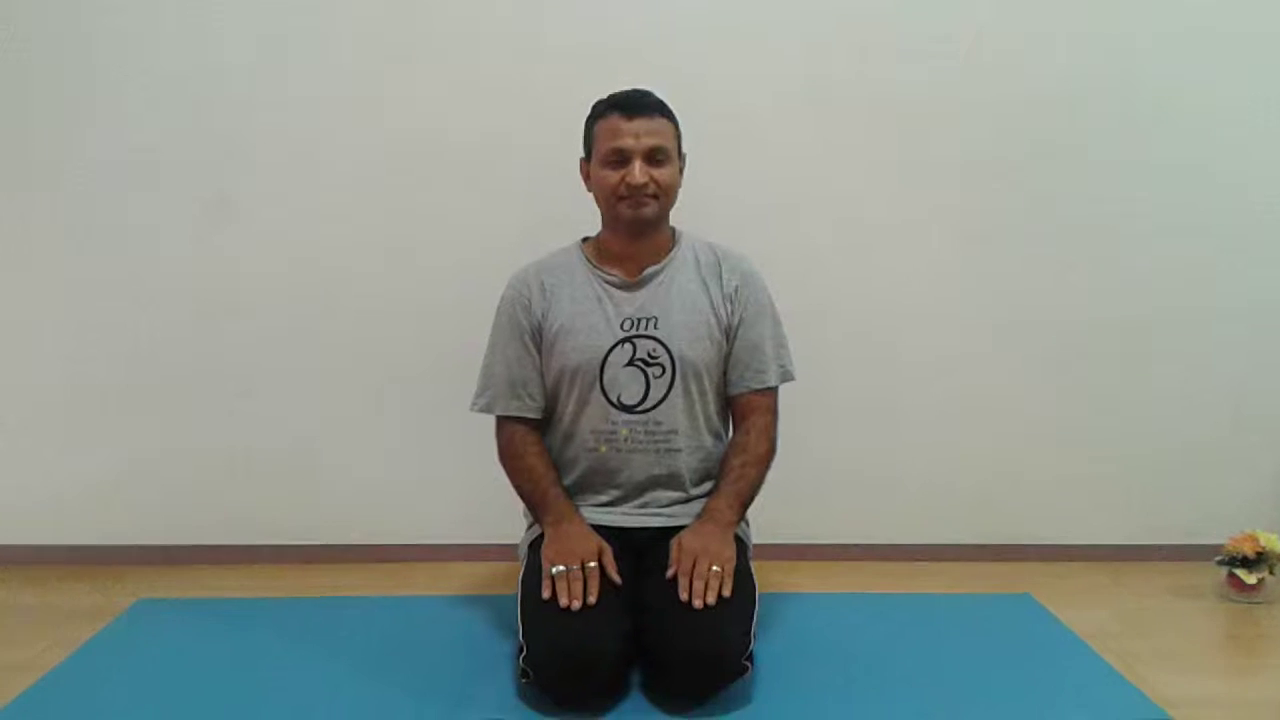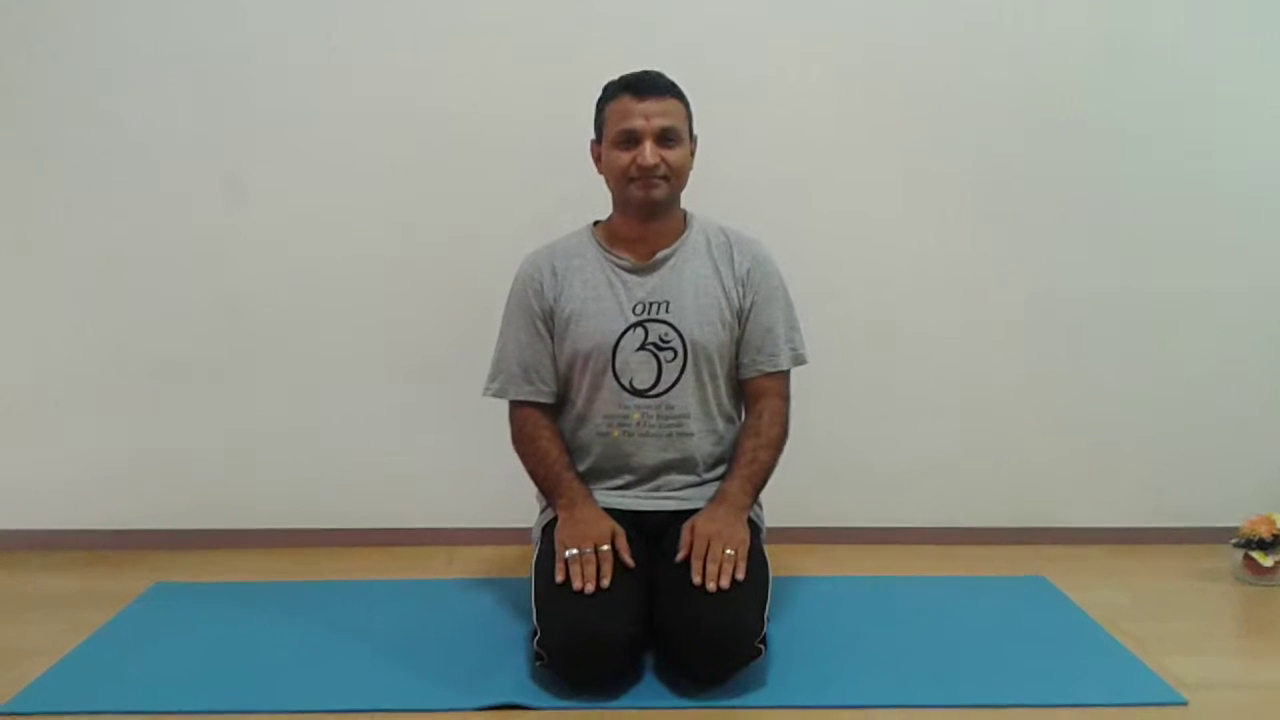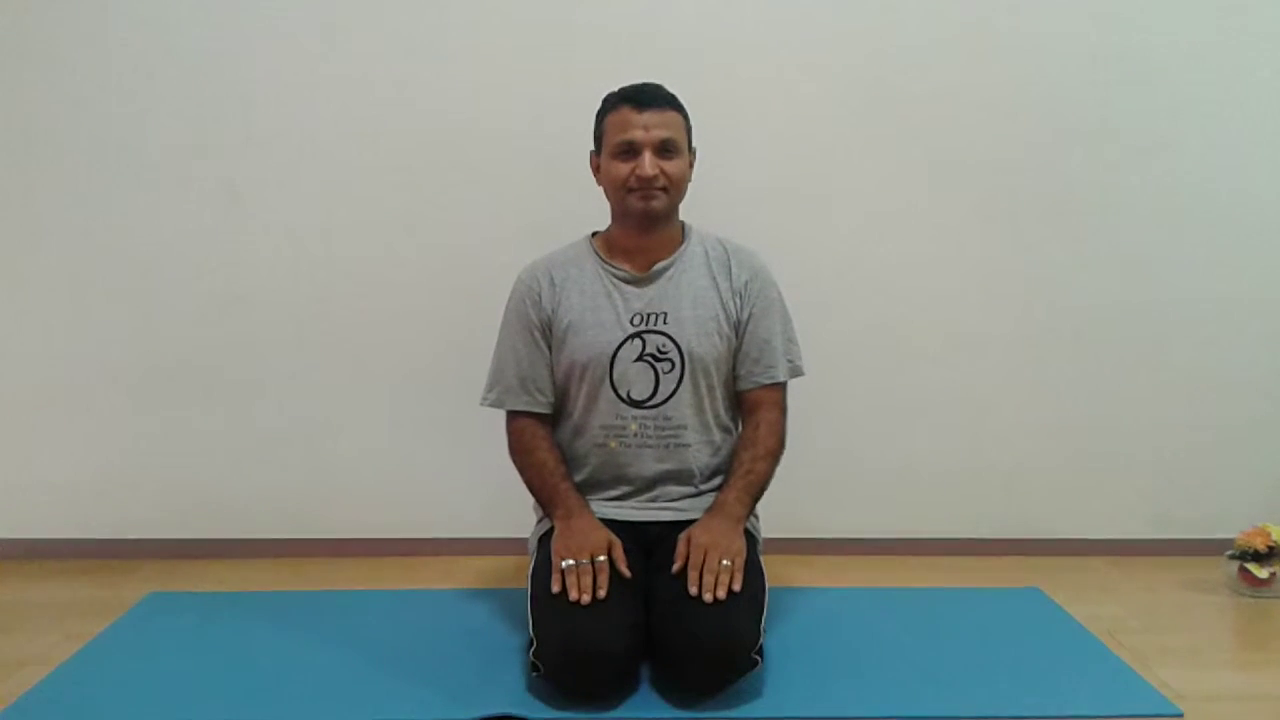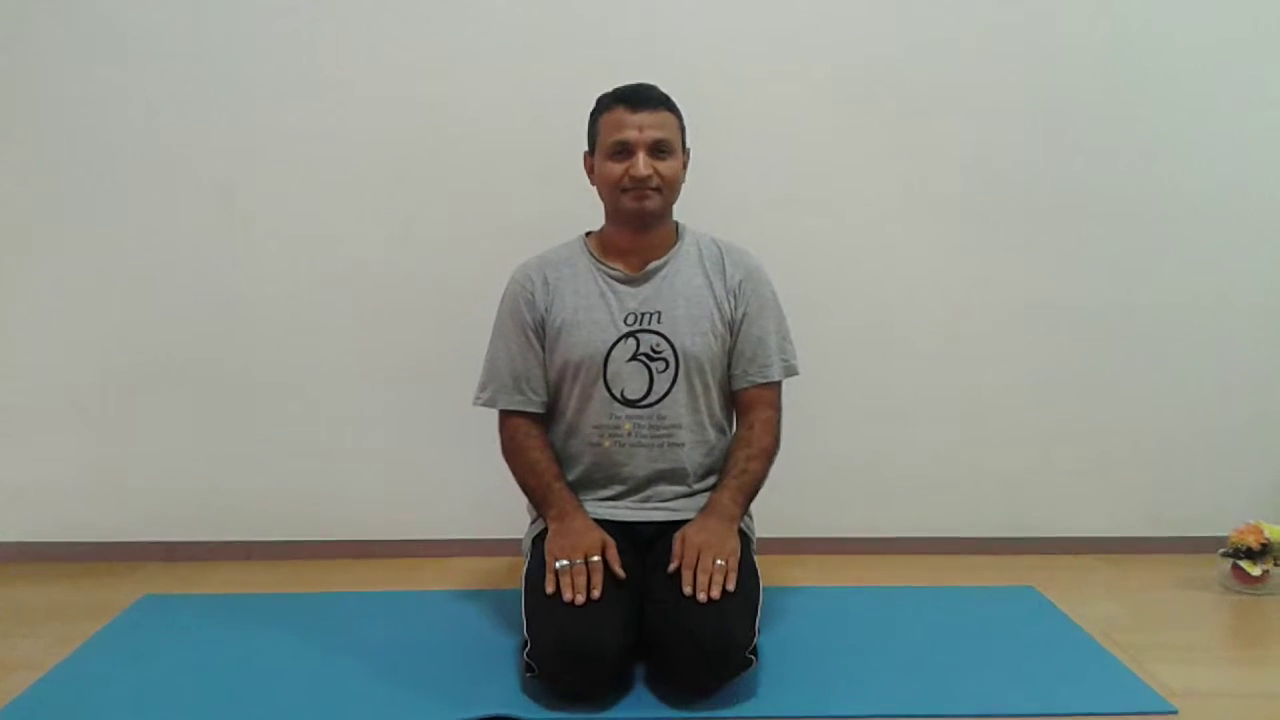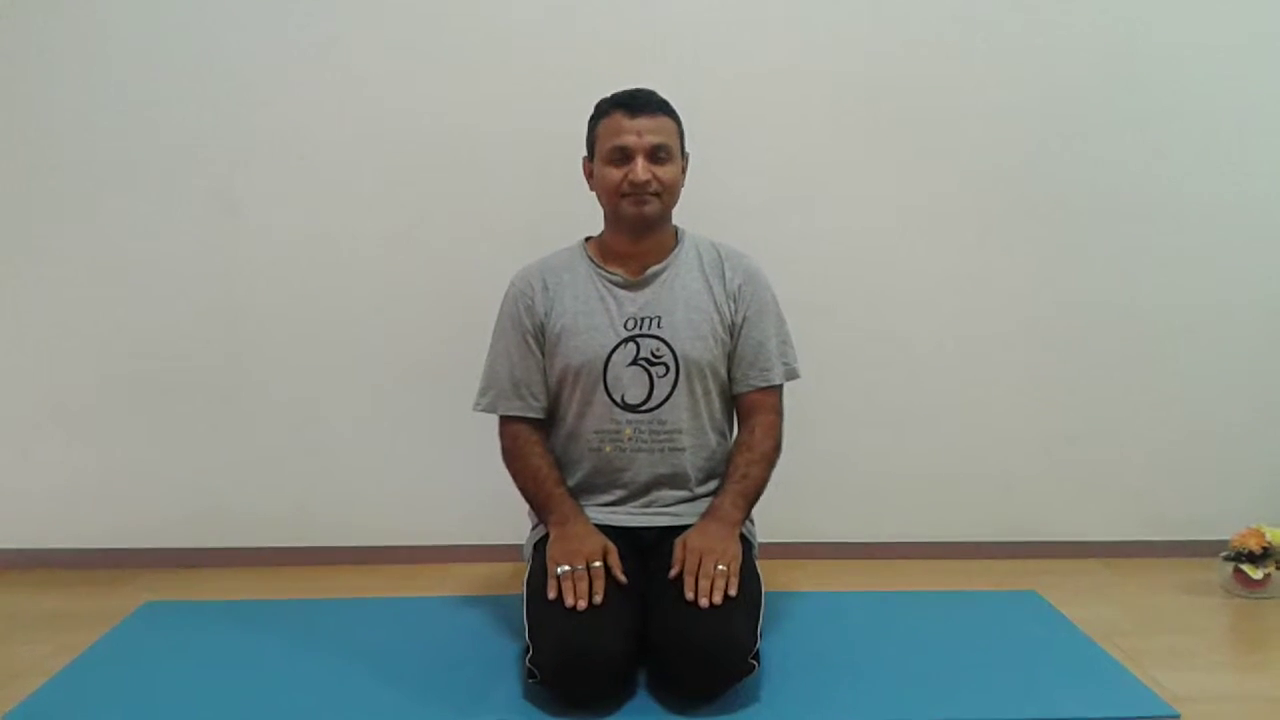
dt=0.7s
person 1, frame 1
left shoulder: (730, 280)
right shoulder: (536, 289)
left elbow: (756, 416)
right elbow: (517, 426)
left wrist: (718, 521)
right wrist: (562, 522)
left hip: (695, 520)
right hip: (577, 521)
left knee: (702, 665)
right knee: (571, 669)
left ankle: (652, 610)
right ankle: (612, 610)
person 1, frame 2
left shoulder: (743, 263)
right shoulder: (547, 273)
left elbow: (768, 400)
right elbow: (530, 411)
left wrist: (731, 505)
right wrist: (575, 507)
left hip: (709, 503)
right hip: (591, 506)
left knee: (715, 649)
right knee: (585, 653)
left ankle: (669, 593)
right ankle: (631, 592)
person 1, frame 3
left shoulder: (740, 274)
right shoulder: (545, 283)
left elbow: (764, 410)
right elbow: (527, 419)
left wrist: (727, 515)
right wrist: (571, 516)
left hip: (706, 513)
right hip: (587, 514)
left knee: (712, 658)
right knee: (583, 664)
left ankle: (665, 602)
right ankle: (623, 601)
person 1, frame 4
left shoulder: (734, 273)
right shoulder: (539, 283)
left elbow: (759, 411)
right elbow: (519, 420)
left wrist: (720, 515)
right wrist: (565, 516)
left hip: (699, 512)
right hip: (581, 515)
left knee: (707, 657)
right knee: (577, 664)
left ankle: (660, 604)
right ankle: (617, 604)
person 1, frame 5
left shoulder: (734, 277)
right shoulder: (538, 288)
left elbow: (761, 415)
right elbow: (520, 425)
left wrist: (723, 520)
right wrist: (567, 523)
left hip: (702, 518)
right hip: (582, 520)
left knee: (710, 661)
right knee: (578, 670)
left ankle: (660, 610)
right ankle: (623, 611)
